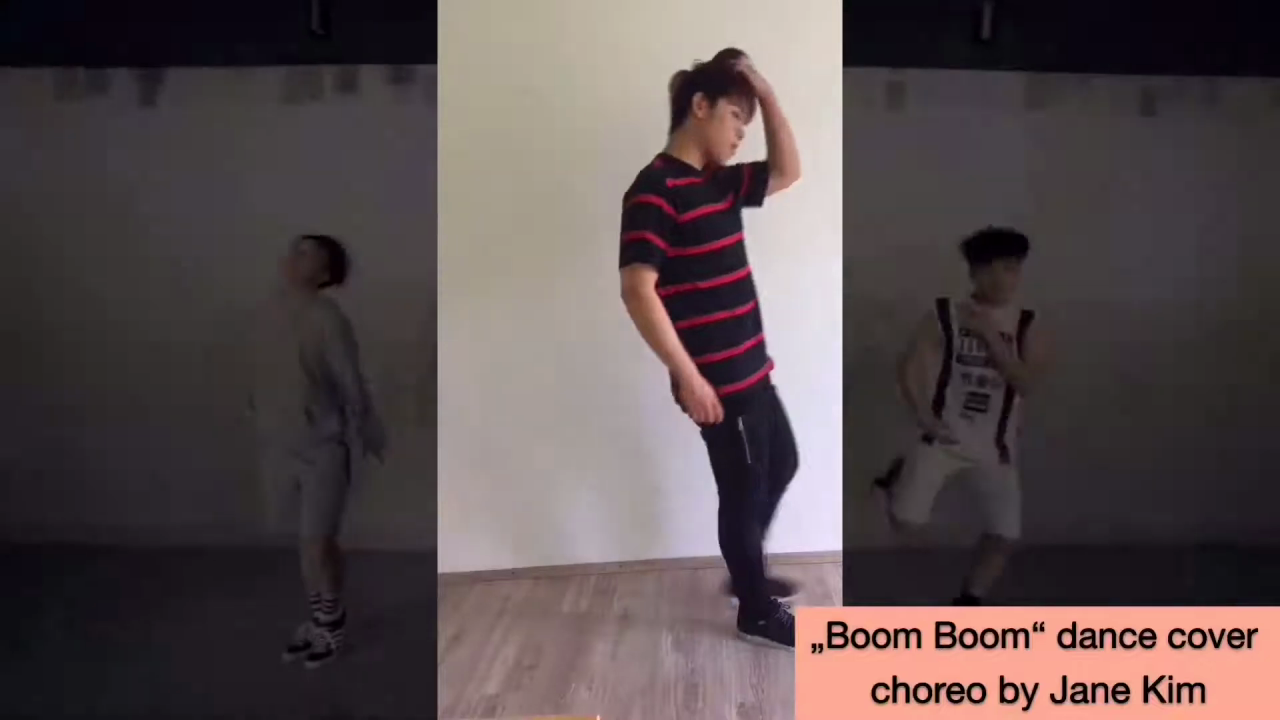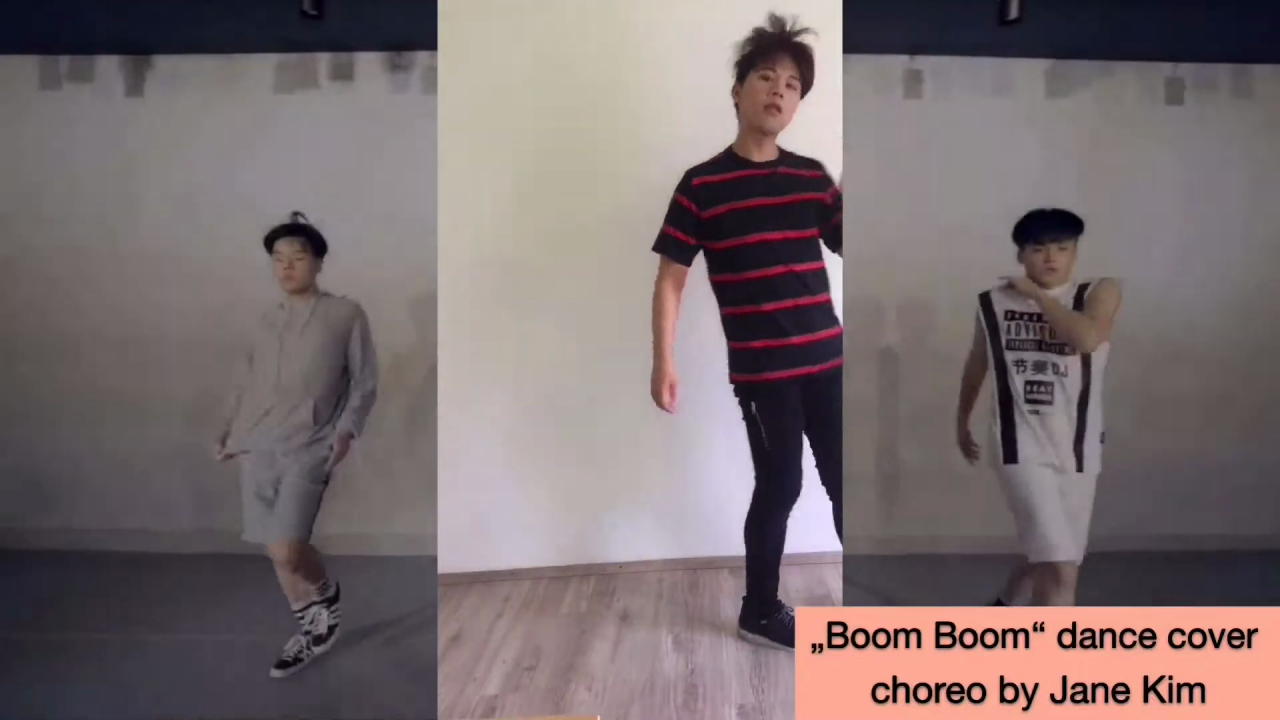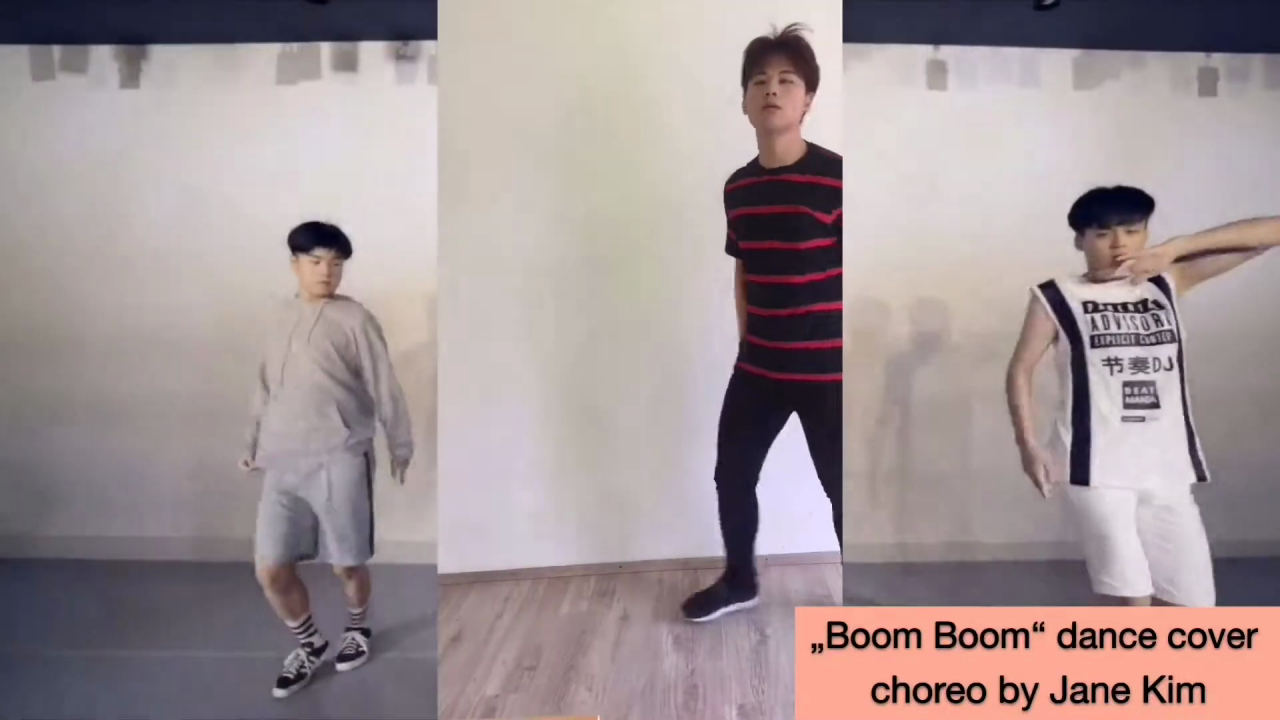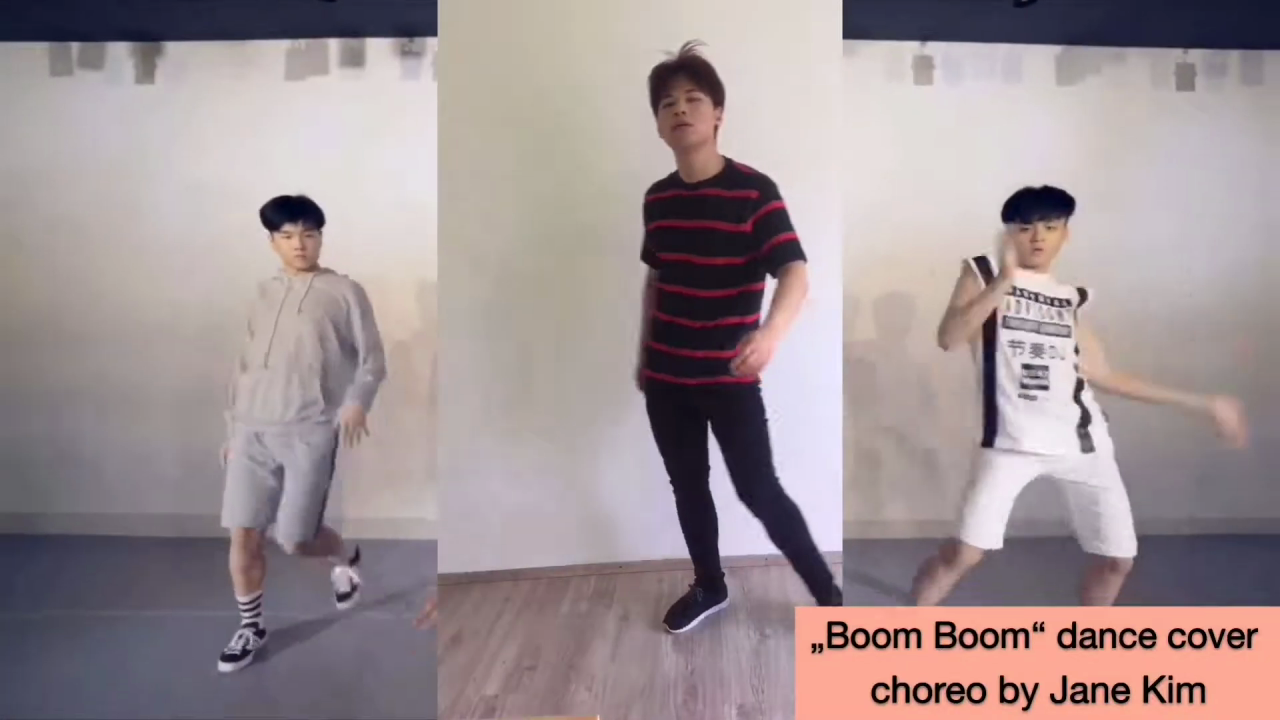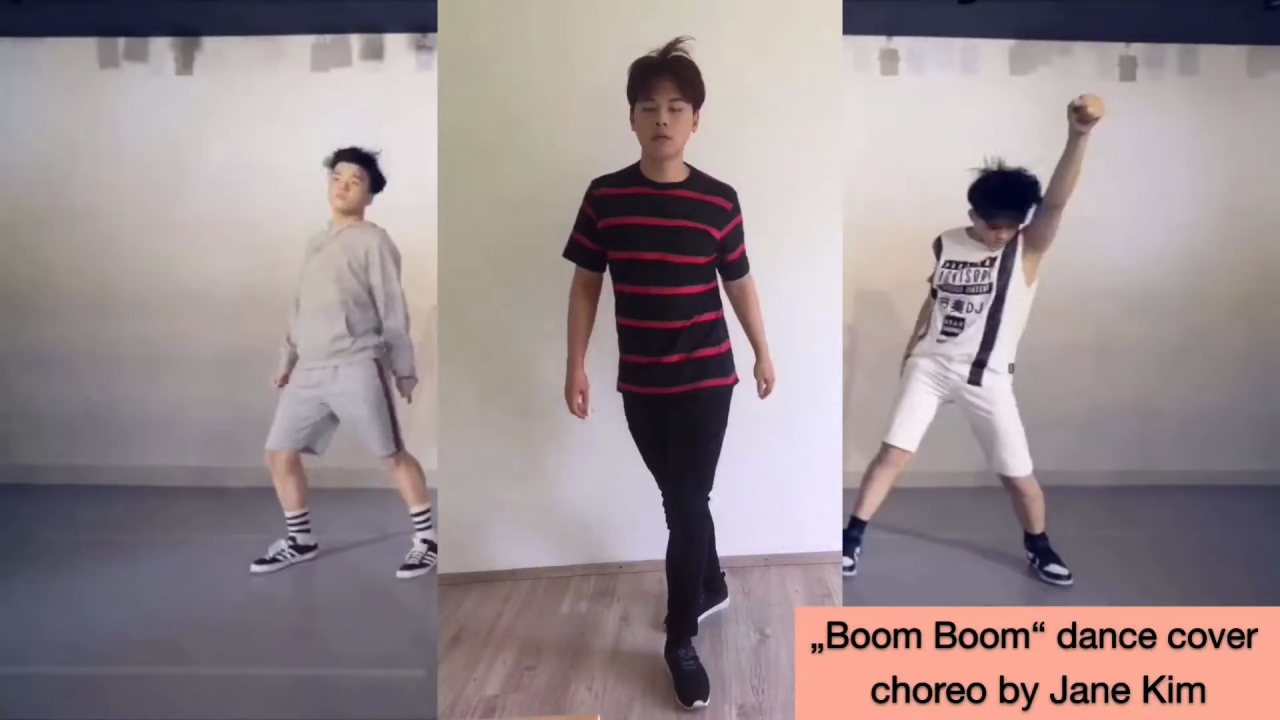
dt=0.5s
person 1, frame 1
left shoulder: (719, 184)
right shoulder: (655, 189)
left elbow: (788, 169)
right elbow: (637, 290)
left wrist: (763, 91)
right wrist: (686, 375)
left hip: (749, 368)
right hip: (715, 376)
left knee: (781, 465)
right knee: (744, 491)
left ankle: (748, 575)
right ankle: (757, 613)
person 1, frame 2
left shoulder: (811, 175)
right shoulder: (703, 184)
left elbow: (849, 248)
right elbow: (670, 277)
right wrist: (663, 360)
left hip: (825, 359)
right hip: (761, 369)
left knee: (844, 484)
right knee: (778, 487)
right ankle: (760, 611)
person 1, frame 3
left shoulder: (836, 177)
right shoulder: (737, 188)
left elbow: (850, 272)
left hip: (825, 369)
right hip: (757, 367)
left knee: (840, 488)
right knee: (732, 476)
right ankle: (739, 579)
person 1, frame 4
left shoulder: (754, 192)
right shoulder: (657, 199)
left elbow: (794, 276)
left wrist: (769, 336)
right wrist: (643, 352)
left hip: (728, 374)
right hip: (666, 374)
left knee: (759, 490)
right knee: (686, 485)
left ankle: (824, 587)
right ankle: (709, 586)
person 1, frame 5
left shoulder: (719, 200)
right shoulder: (605, 195)
left elbow: (739, 281)
right elbow: (584, 283)
left wrist: (762, 352)
right wrist: (575, 364)
left hip: (706, 379)
right hip: (640, 382)
left knee: (684, 505)
right knee: (682, 500)
left ankle: (680, 640)
right ankle: (712, 586)
person 2, frame 1
left shoulder: (329, 320)
right shoulder: (272, 312)
left elbow: (352, 388)
left wrist: (372, 439)
right wrist: (262, 419)
left hip: (322, 447)
right hip: (277, 446)
left knee: (319, 543)
right knee: (305, 540)
left ankle: (332, 620)
right ankle: (318, 618)
person 2, frame 2
left shoulder: (346, 314)
right shoulder: (267, 320)
left elbow: (365, 381)
right elbow: (247, 382)
left wrist: (345, 430)
right wrist: (227, 431)
left hip: (308, 452)
right hip: (257, 450)
left knee: (287, 550)
right knee: (278, 552)
left ankle: (326, 596)
right ankle: (309, 630)
person 2, frame 3
left shoulder: (356, 320)
right shoulder: (282, 317)
left elbow: (384, 391)
left wrist: (401, 450)
right wrist: (253, 441)
left hip: (339, 459)
right hip: (283, 461)
left knee: (348, 563)
right knee: (271, 571)
left ankle: (356, 630)
right ankle: (309, 646)
person 2, frame 4
left shoulder: (345, 292)
right shoulder: (264, 295)
left elbow: (372, 357)
right elbow: (246, 365)
left wrist: (358, 401)
right wrist: (233, 428)
left hip: (312, 430)
right hip: (254, 428)
left knee: (293, 539)
right knee: (244, 533)
left ankle: (345, 559)
right ankle: (251, 626)
person 2, frame 5
left shoulder: (373, 241)
right shoulder: (316, 243)
left elbow: (392, 310)
left wrist: (404, 369)
right wrist: (287, 359)
left hip: (356, 366)
right hip: (311, 369)
left knee: (393, 454)
right knee: (279, 453)
left ankle: (428, 539)
right ankle: (300, 540)
person 3, frame 1
left shoulder: (1029, 325)
right shoulder: (944, 313)
left elbow: (1027, 384)
right elbow: (909, 367)
left wrist: (988, 335)
right wrist: (922, 416)
left hip: (995, 443)
right hip: (942, 434)
left knee: (1003, 537)
right knee: (905, 518)
left ankle: (965, 607)
right ankle: (902, 473)
person 3, frame 2
left shoulder: (1100, 293)
right shoulder: (993, 303)
left elbow: (1085, 339)
right elbow: (977, 364)
left wrist: (1038, 295)
right wrist: (962, 423)
left hip: (1077, 451)
right hip: (1020, 448)
left knee: (1050, 562)
right knee: (1059, 568)
person 3, frame 3
left shoulder: (1168, 283)
right shoulder: (1054, 299)
right elbow: (1020, 370)
left wrist: (1174, 248)
right wrist: (1027, 443)
left hip: (1166, 469)
right hip: (1095, 467)
left knee: (1190, 602)
right knee: (1127, 600)
person 3, frame 4
left shoulder: (1074, 297)
right shoulder: (984, 272)
left elbow: (1103, 376)
right elbow: (950, 338)
left wrist: (1199, 404)
right wrist: (1000, 283)
left hip: (1081, 439)
right hip: (1010, 440)
left knee: (1118, 554)
right knee: (964, 551)
person 3, frame 5
left shoulder: (1028, 249)
right shoulder: (946, 244)
left elbow: (1056, 201)
left wrist: (1078, 133)
right wrist: (911, 347)
left hip: (987, 377)
right hip: (929, 365)
left knee: (1017, 473)
right knee: (893, 453)
left ankle: (1039, 546)
right ankle: (852, 539)
